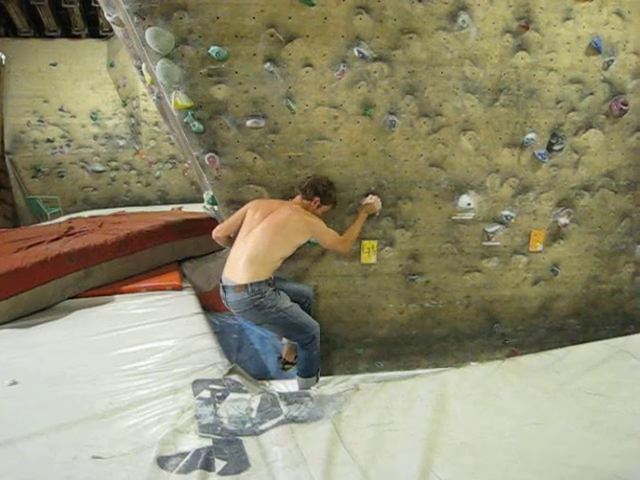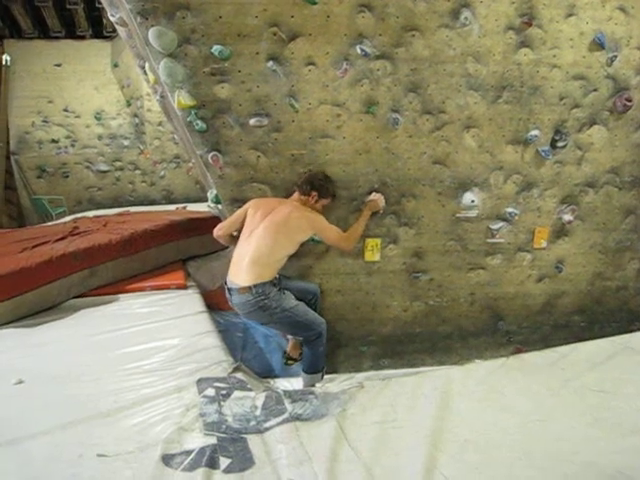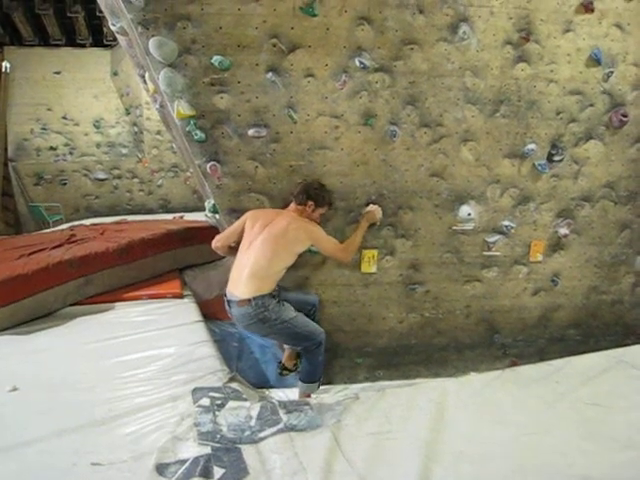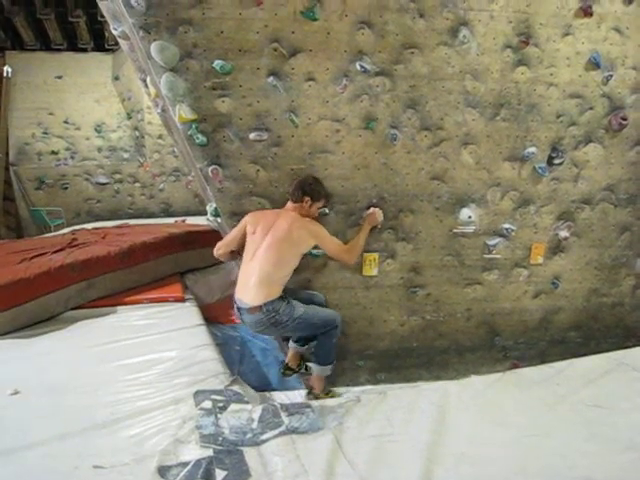
dt=0.5s
person 1, frame 1
left shoulder: (258, 204)
right shoulder: (307, 220)
left elbow: (218, 234)
right elbow: (344, 246)
right wrist: (364, 213)
left hip: (228, 289)
right hip: (250, 296)
left knee: (304, 296)
right knee: (310, 332)
left ankle: (289, 352)
right ankle: (305, 392)
person 1, frame 2
left shoulder: (258, 203)
right shoulder: (308, 217)
left elbow: (220, 233)
right elbow: (347, 243)
right wrist: (368, 210)
left hip: (234, 290)
right hip: (255, 296)
left knee: (311, 293)
right knee: (316, 329)
left ankle: (294, 348)
right ankle: (310, 390)
person 1, frame 3
left shoulder: (255, 214)
right shoulder: (306, 228)
left elbow: (218, 245)
right elbow: (345, 255)
right wrist: (365, 222)
left hip: (232, 302)
right hip: (254, 309)
left knee: (310, 304)
right knee: (316, 339)
left ankle: (289, 360)
right ankle: (304, 399)
person 1, frame 4
left shoulder: (254, 217)
right shoulder: (308, 228)
left elbow: (220, 251)
right elbow: (349, 256)
right wrist: (368, 224)
left hip: (241, 307)
right hip: (264, 314)
left knee: (316, 302)
right knee: (332, 321)
left ankle: (292, 361)
right ankle: (317, 387)
